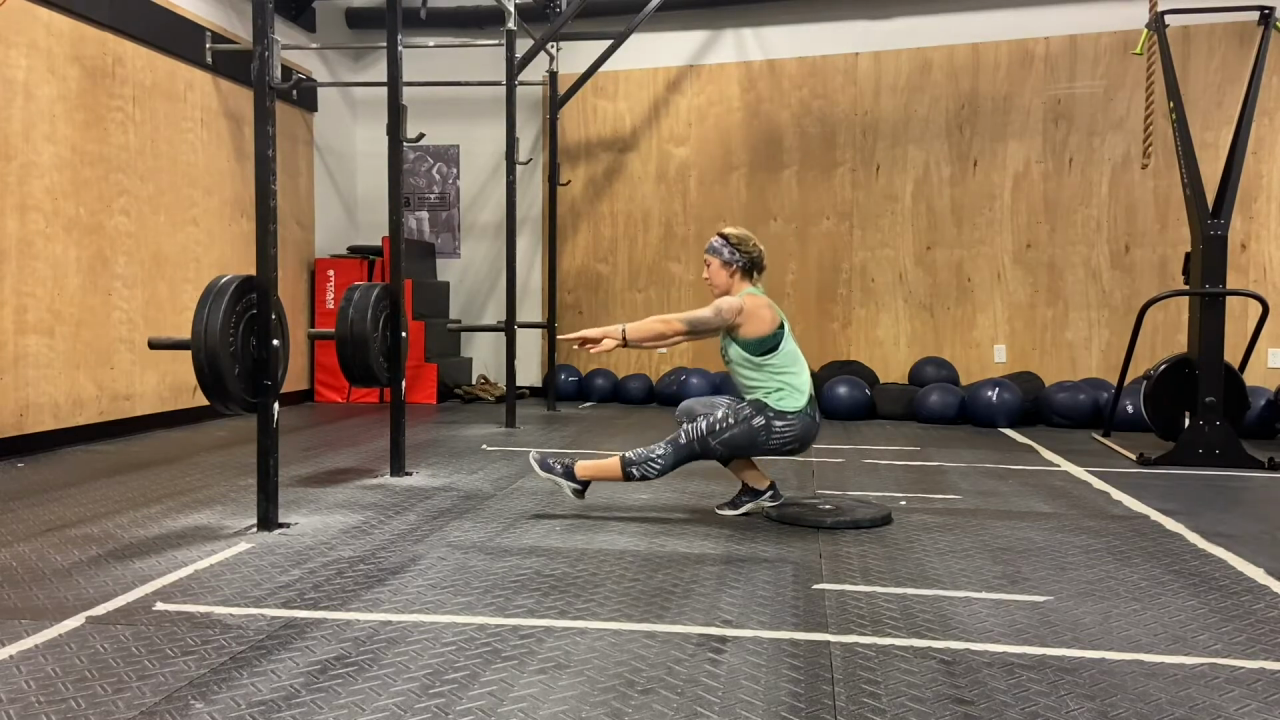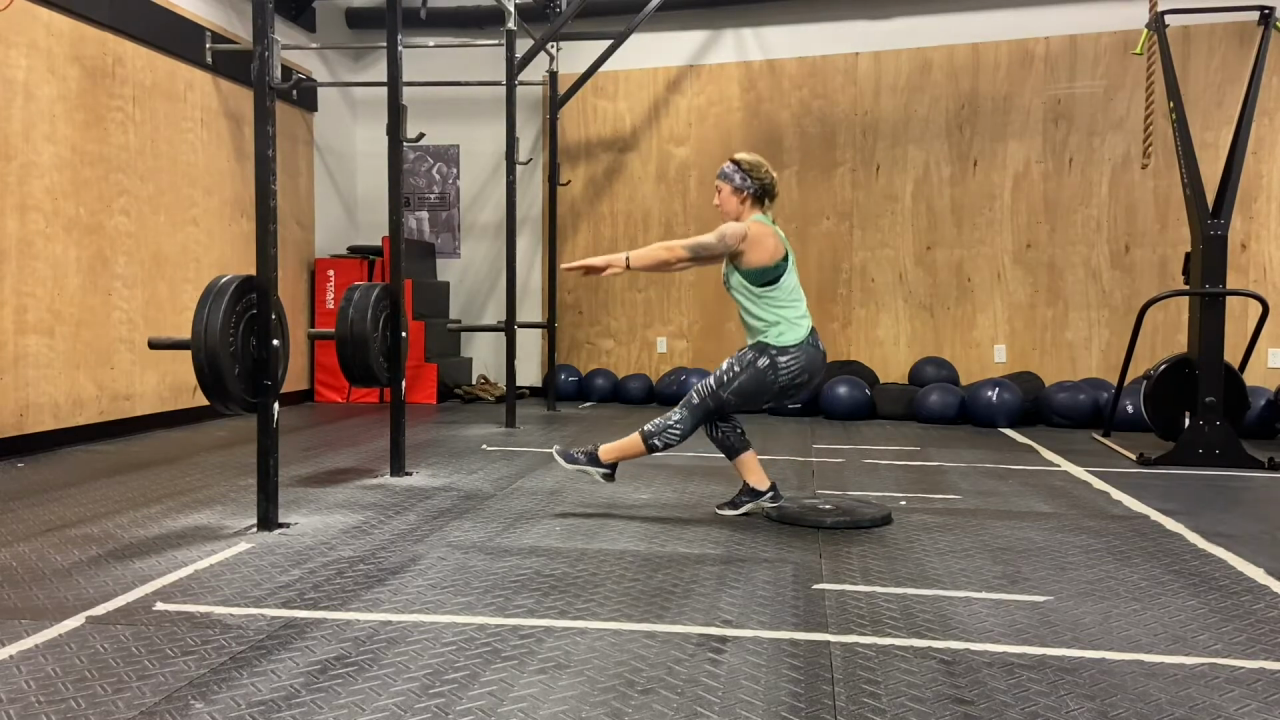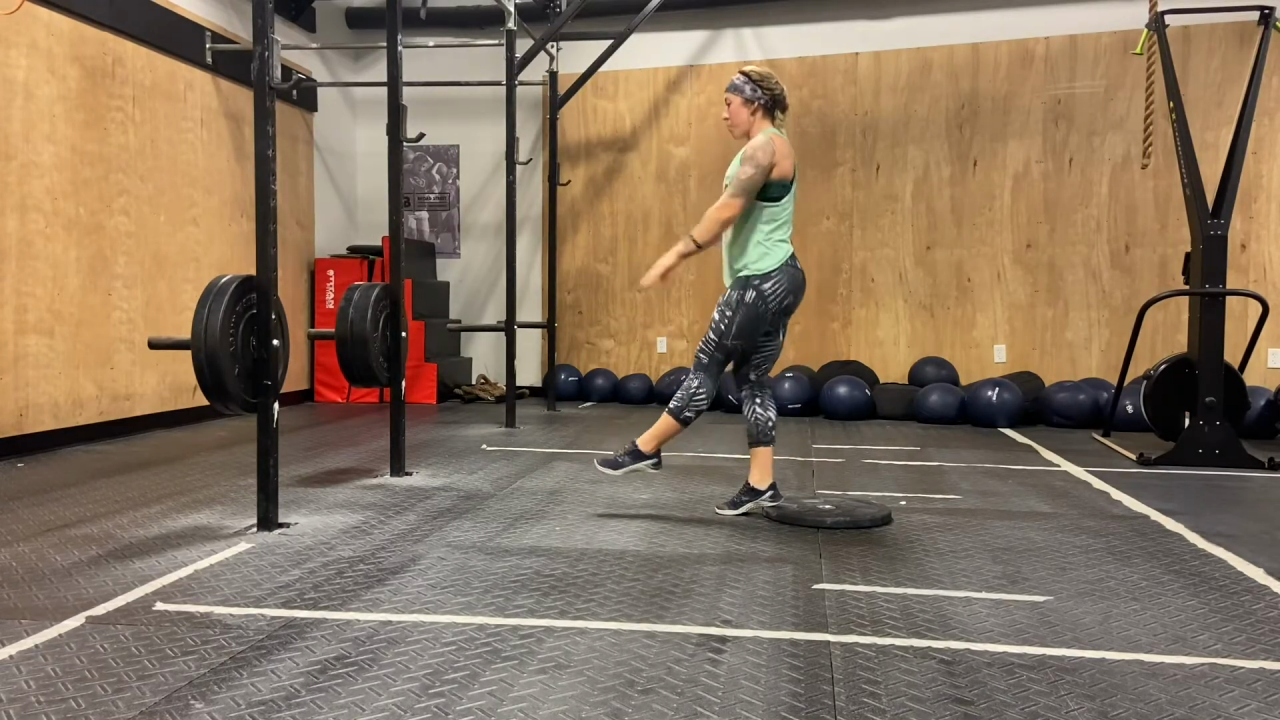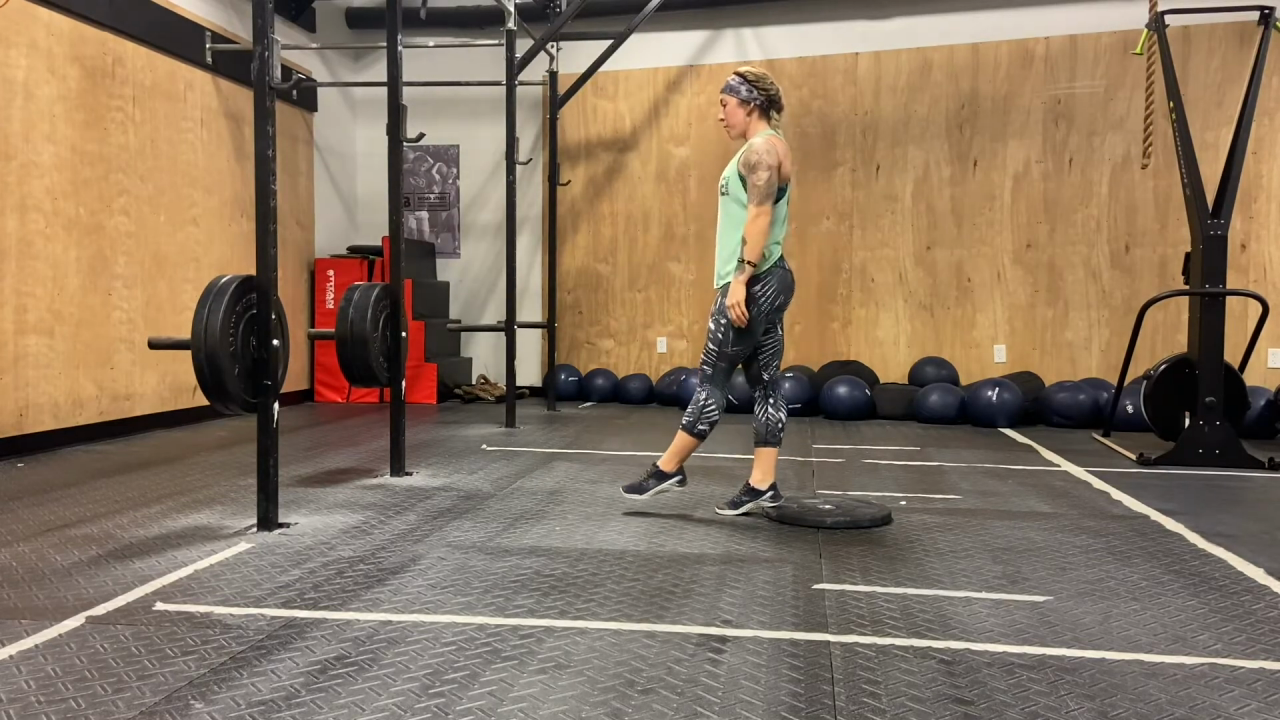
dt=0.5s
person 1, frame 1
left shoulder: (741, 308)
right shoulder: (739, 307)
left elbow: (670, 325)
right elbow: (680, 332)
left wrist: (607, 331)
right wrist: (620, 339)
left hip: (784, 422)
right hip: (779, 412)
left knee: (681, 445)
right knee: (690, 414)
left ankle: (578, 474)
right ankle: (758, 488)
person 1, frame 2
left shoulder: (745, 233)
right shoulder: (755, 232)
left elbow: (675, 251)
right elbow: (690, 259)
left wrist: (614, 259)
right wrist: (626, 264)
left hip: (785, 357)
right hip: (793, 353)
left knee: (694, 407)
right knee: (708, 405)
left ankle: (602, 458)
right ankle: (760, 488)
person 1, frame 3
left shoulder: (765, 146)
right shoulder: (765, 148)
left elbow: (729, 207)
right elbow: (733, 213)
left wrist: (679, 251)
right wrist: (685, 249)
left hip: (761, 283)
right hip: (775, 281)
left knee: (706, 369)
right knee: (754, 382)
left ankle: (643, 450)
right ankle: (762, 485)
person 1, frame 4
left shoulder: (761, 147)
right shoulder: (764, 148)
left elbow: (760, 216)
left wrist: (740, 279)
left hip: (754, 282)
right hip: (767, 280)
left knee: (712, 379)
right knee: (764, 382)
left ankle: (668, 469)
right ankle: (763, 485)
